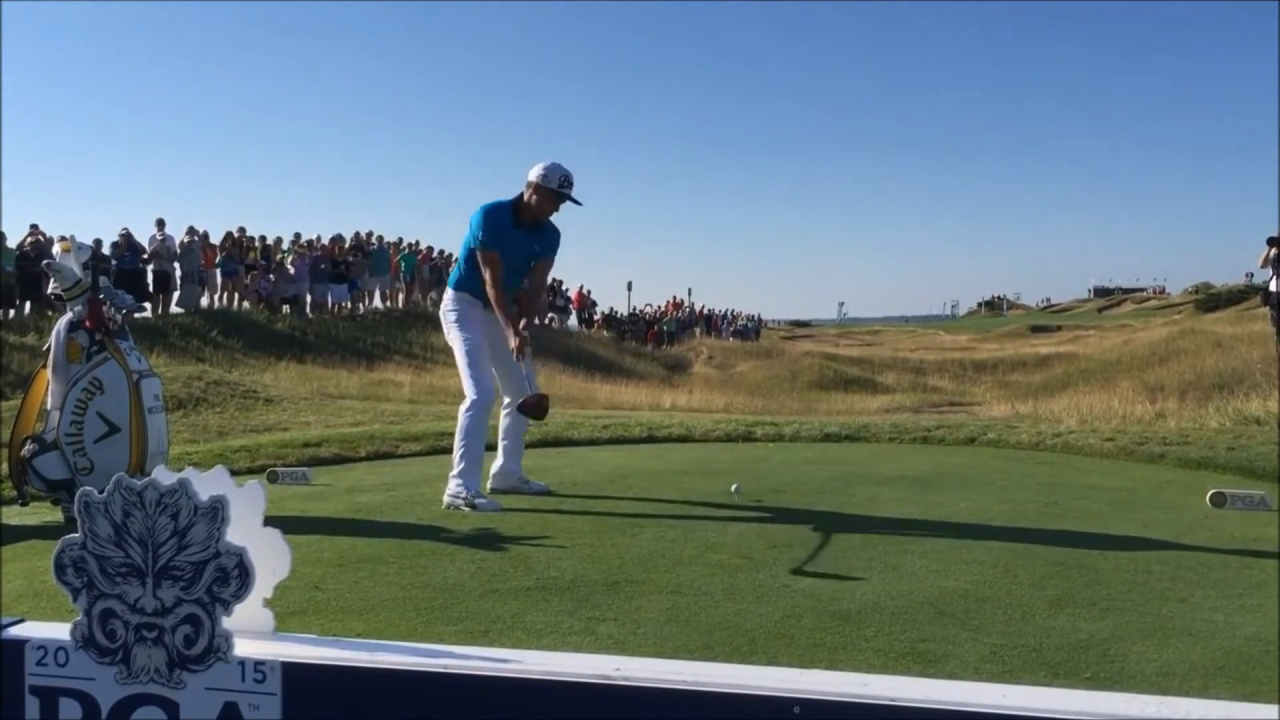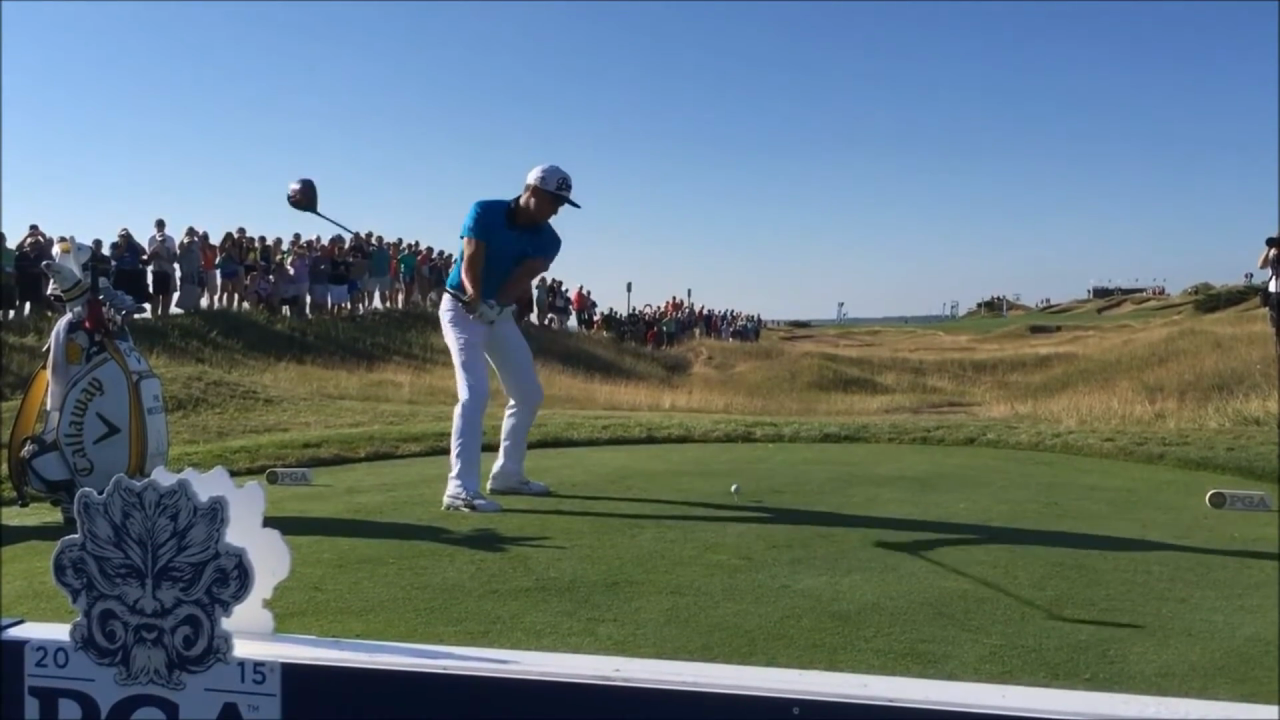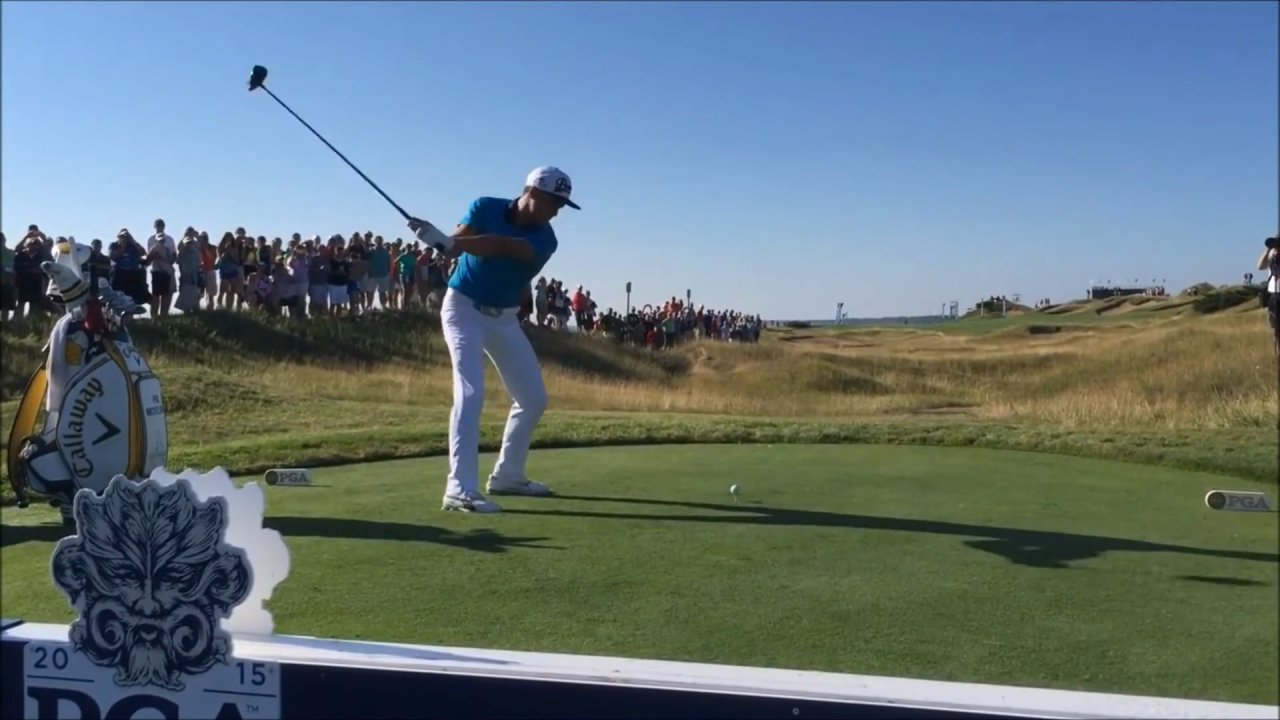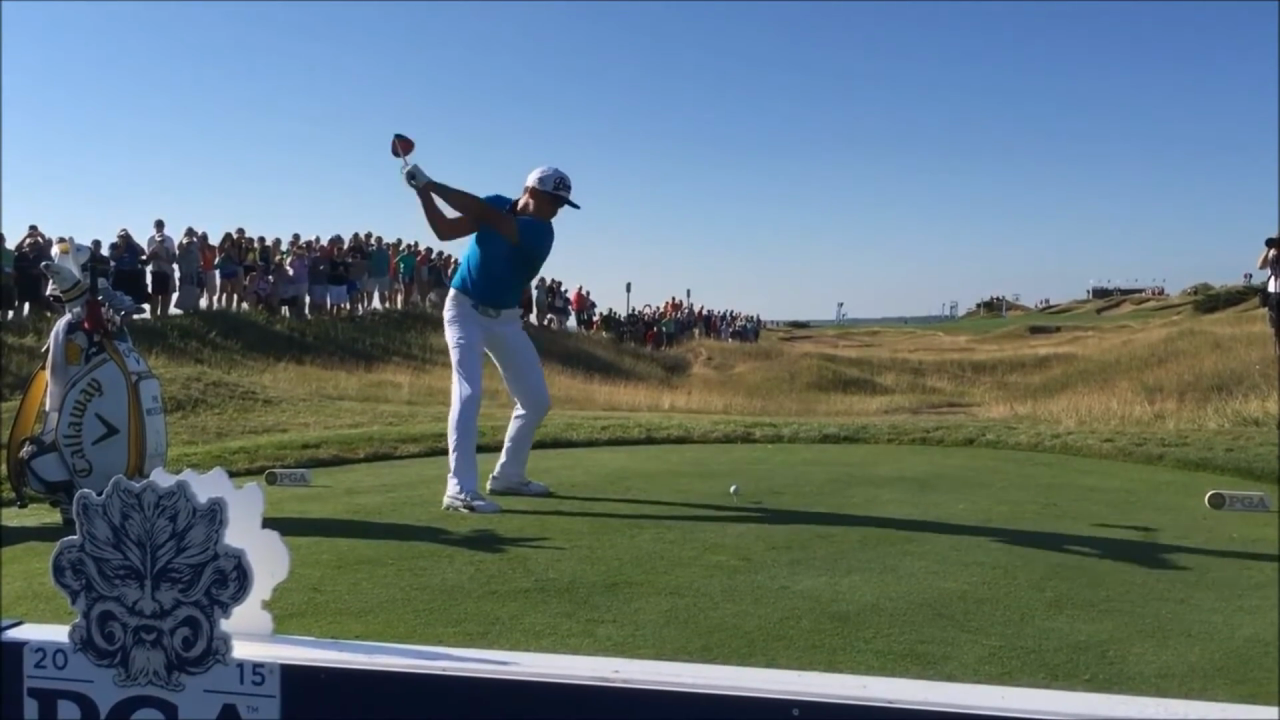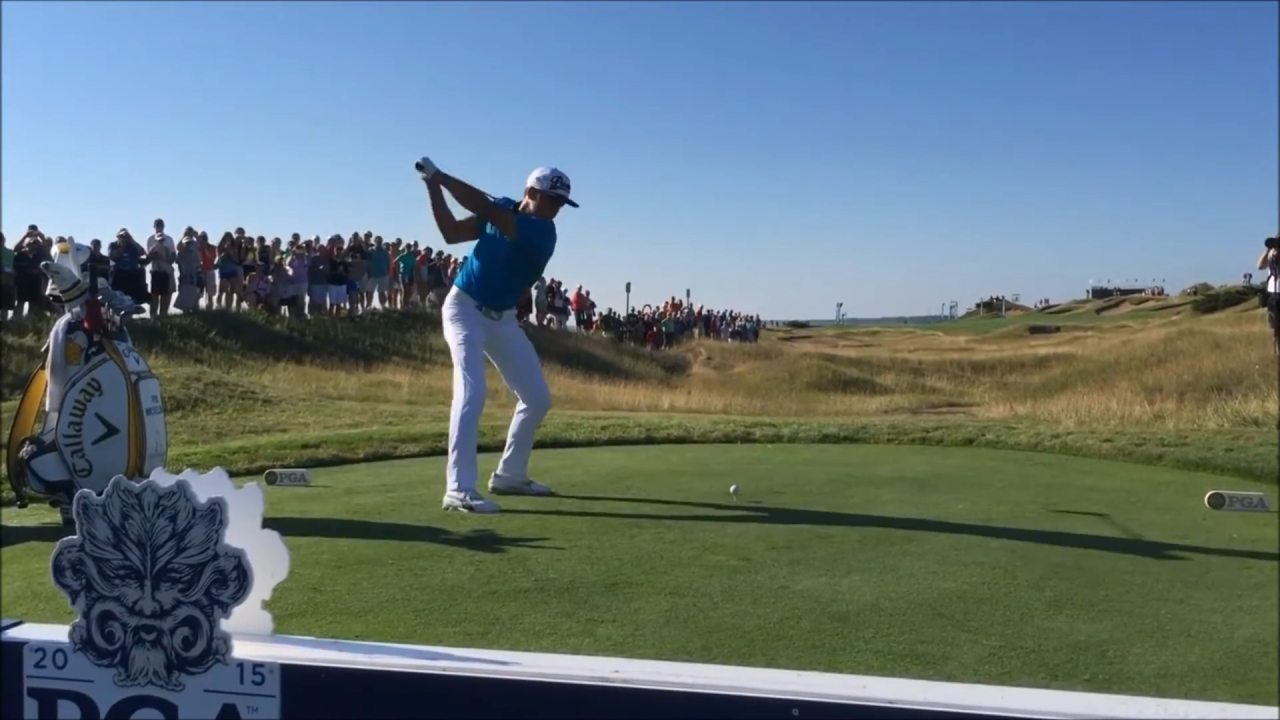
dt=0.1s
person 1, frame 1
left shoulder: (549, 236)
right shoulder: (489, 216)
left elbow: (535, 286)
right elbow: (493, 279)
left wrist: (522, 326)
right wrist: (510, 330)
left hip: (500, 313)
right hip: (463, 308)
left knee: (522, 392)
right knee: (481, 394)
left ankle: (507, 473)
right ankle: (461, 487)
person 1, frame 2
left shoulder: (548, 240)
right shoulder: (484, 212)
left elbow: (520, 280)
right elbow: (470, 262)
left wrist: (487, 303)
right wrist: (473, 295)
left hip: (498, 313)
right hip: (461, 309)
left knee: (528, 395)
right knee: (474, 393)
left ankle: (507, 474)
right ankle: (460, 487)
person 1, frame 3
left shoulder: (544, 240)
right shoulder: (487, 208)
left elbow: (498, 246)
right elbow: (455, 244)
left wrist: (447, 242)
right wrist: (435, 236)
left hip: (505, 318)
right hip: (462, 309)
left knee: (534, 399)
right knee: (470, 394)
left ankle: (508, 474)
right ankle: (460, 488)
person 1, frame 4
left shoulder: (539, 235)
right shoulder: (496, 204)
left elbow: (485, 216)
right elbow: (446, 229)
left wrist: (432, 185)
right wrist: (424, 192)
left hip: (506, 319)
right hip: (464, 310)
left knee: (537, 400)
right knee: (467, 394)
left ankle: (508, 475)
right ankle: (460, 488)
person 1, frame 5
left shoulder: (542, 237)
right shoulder: (505, 208)
left elbow: (489, 210)
right elbow: (450, 232)
left wrist: (439, 177)
right wrist: (432, 185)
left hip: (502, 318)
right hip: (465, 311)
left knee: (538, 397)
right knee: (469, 393)
left ankle: (510, 474)
right ankle: (460, 487)
person 2, frame 1
left shoulder: (73, 327)
right shoulder: (107, 313)
left elbow: (61, 387)
left wrist: (53, 434)
left knee: (36, 458)
left ankle: (78, 501)
person 2, frame 2
left shoulder: (73, 327)
right shoulder: (106, 314)
left elbow: (60, 388)
left wrist: (50, 438)
left knee: (35, 459)
left ankle: (77, 502)
person 2, frame 3
left shoulder: (72, 328)
right shoulder: (106, 315)
left elbow: (60, 388)
left wrist: (52, 435)
left knee: (35, 460)
left ankle: (76, 502)
person 2, frame 4
left shoulder: (72, 328)
right shoulder: (106, 315)
left elbow: (60, 389)
left wrist: (49, 438)
left knee: (34, 461)
left ankle: (76, 502)
person 2, frame 5
left shoulder: (71, 327)
right shoulder: (105, 313)
left elbow: (61, 388)
left wrist: (48, 438)
left knee: (34, 460)
left ankle: (77, 502)
